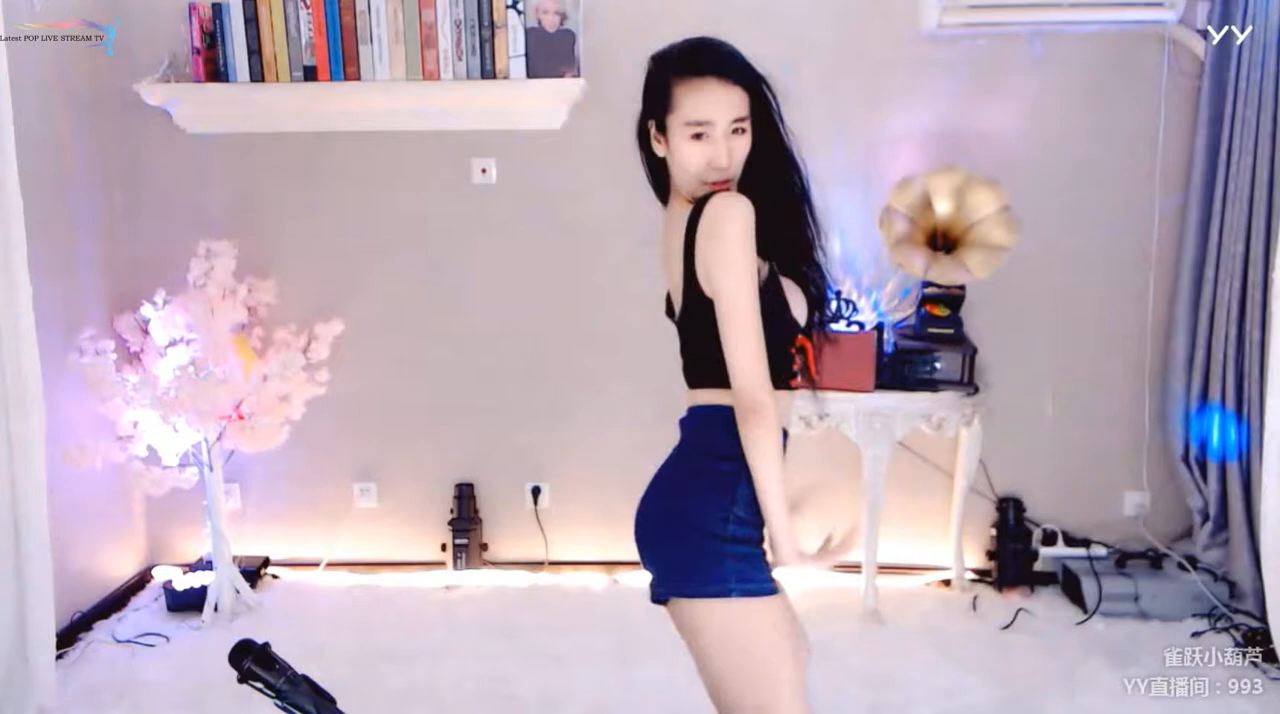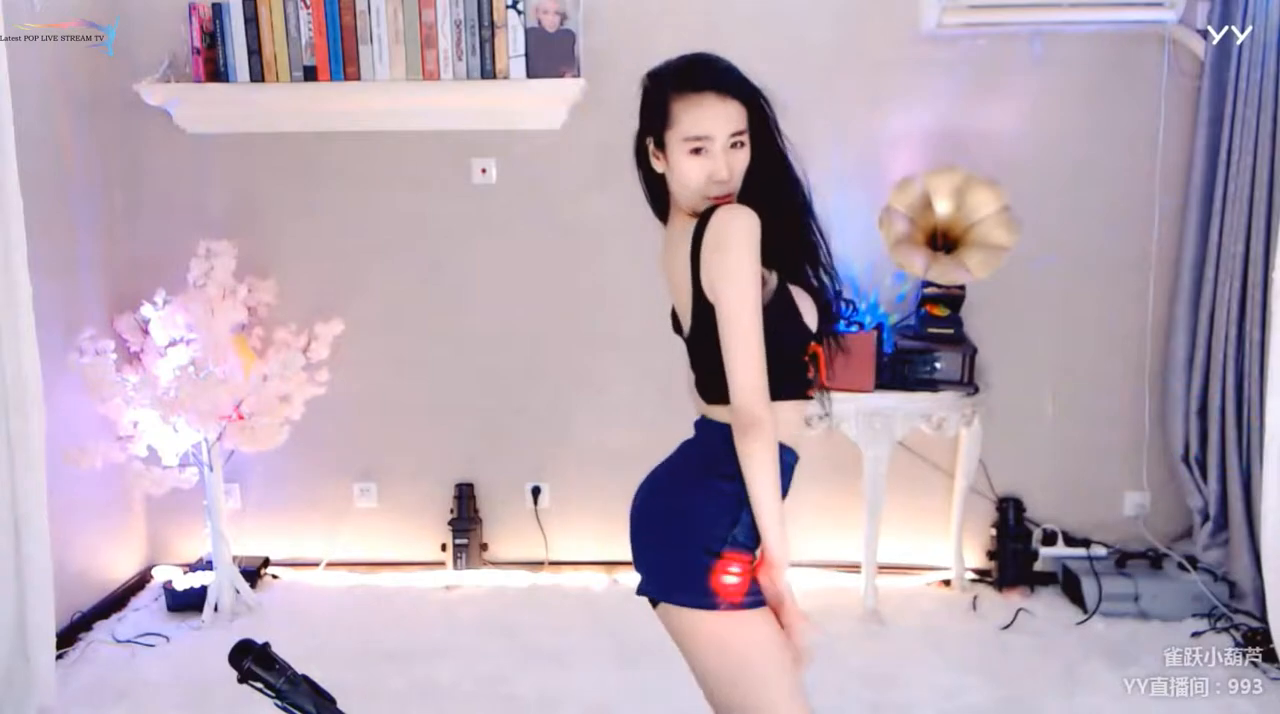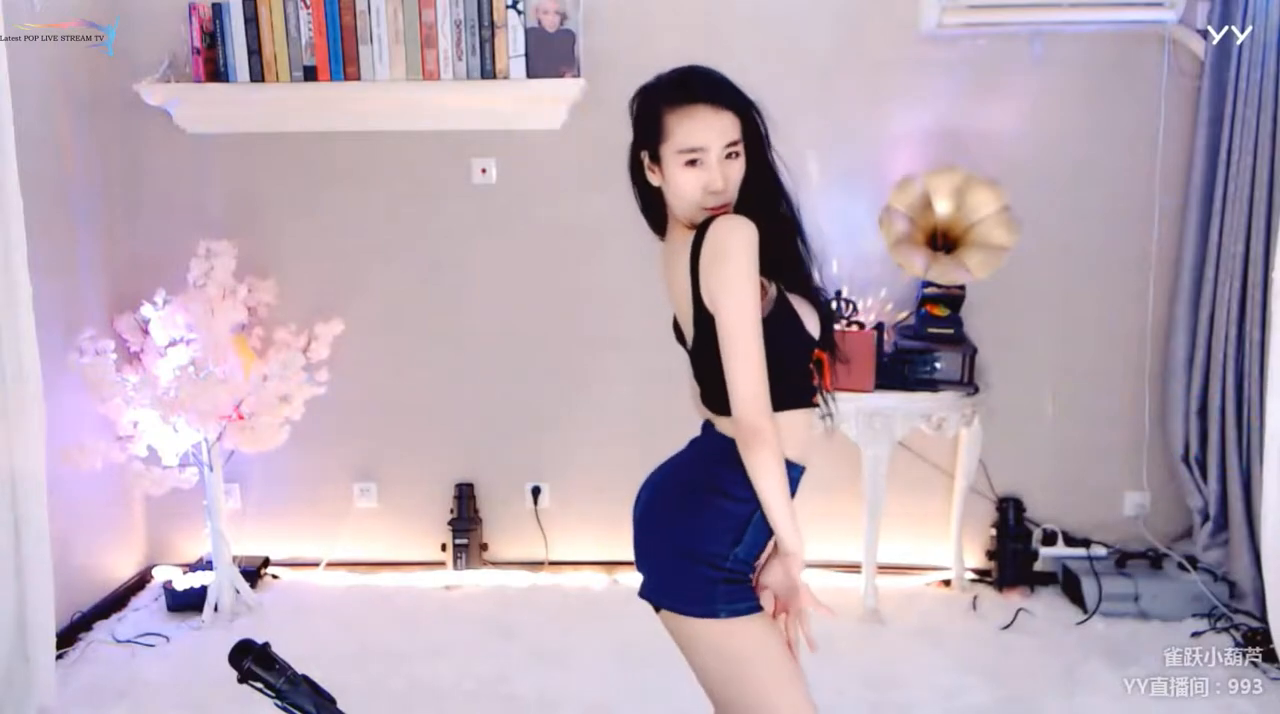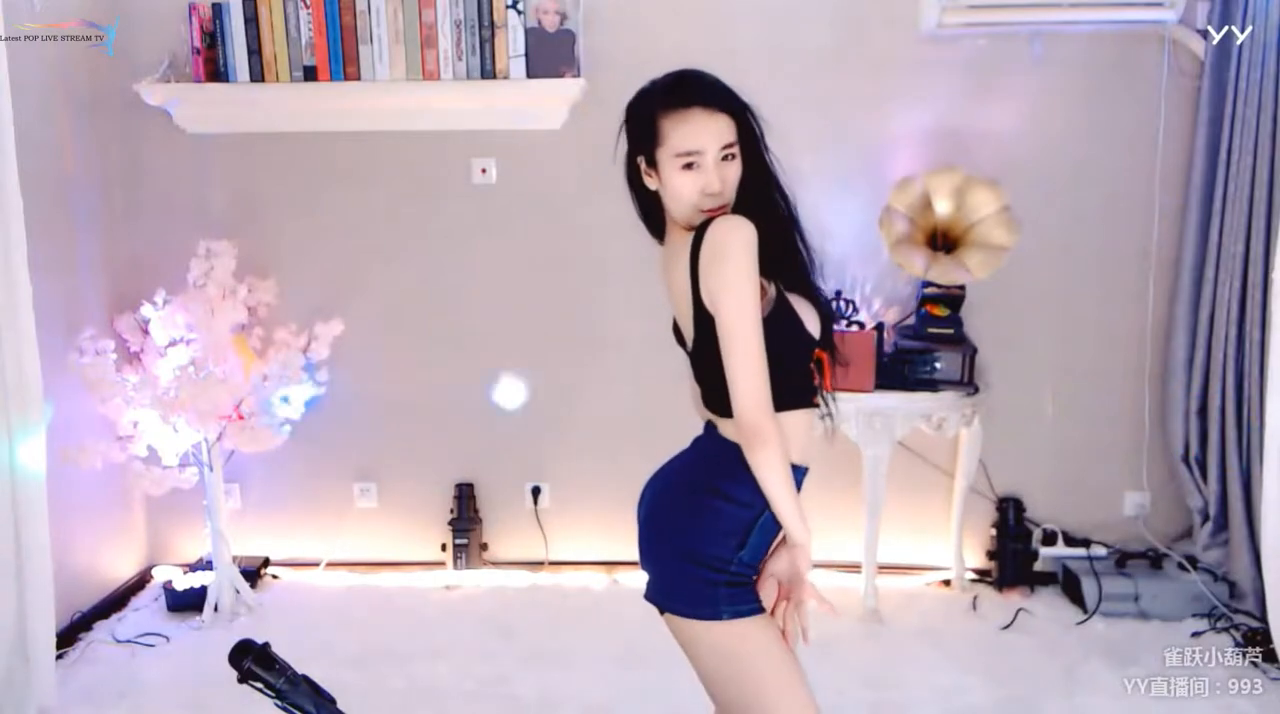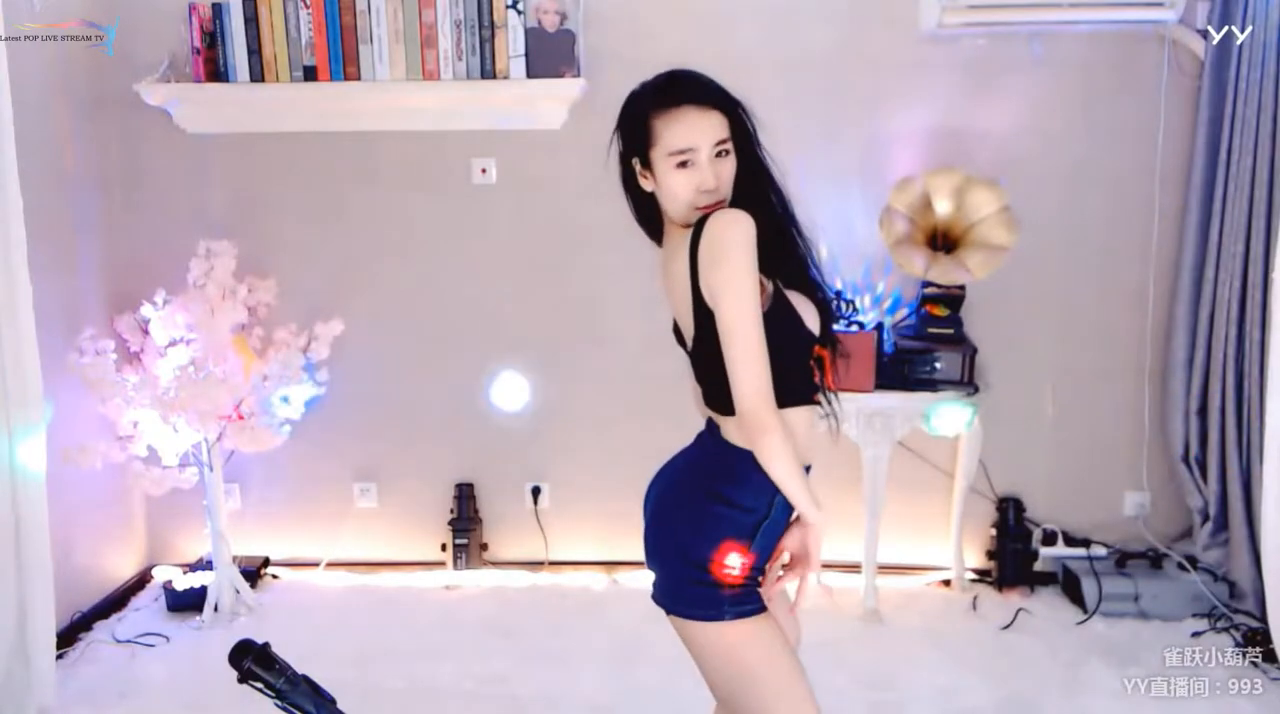
dt=0.2s
person 1, frame 1
left shoulder: (685, 215)
right shoulder: (729, 211)
right elbow: (752, 394)
right wrist: (781, 528)
left hip: (703, 491)
right hip: (717, 503)
person 1, frame 2
left shoulder: (684, 231)
right shoulder: (734, 224)
right elbow: (750, 411)
right wrist: (775, 552)
left hip: (695, 502)
right hip: (707, 523)
left knee: (777, 660)
person 1, frame 3
left shoulder: (682, 243)
right shoulder: (733, 234)
right elbow: (753, 421)
right wrist: (791, 547)
left hip: (698, 505)
right hip: (707, 529)
person 1, frame 4
left shoulder: (684, 245)
right shoulder: (731, 236)
right elbow: (755, 421)
right wrist: (799, 536)
left hip: (701, 503)
right hip: (710, 529)
person 1, frame 5
left shoulder: (681, 244)
right shoulder: (730, 229)
right elbow: (757, 415)
right wrist: (811, 515)
left hip: (706, 498)
right hip: (715, 526)
left knee: (777, 646)
